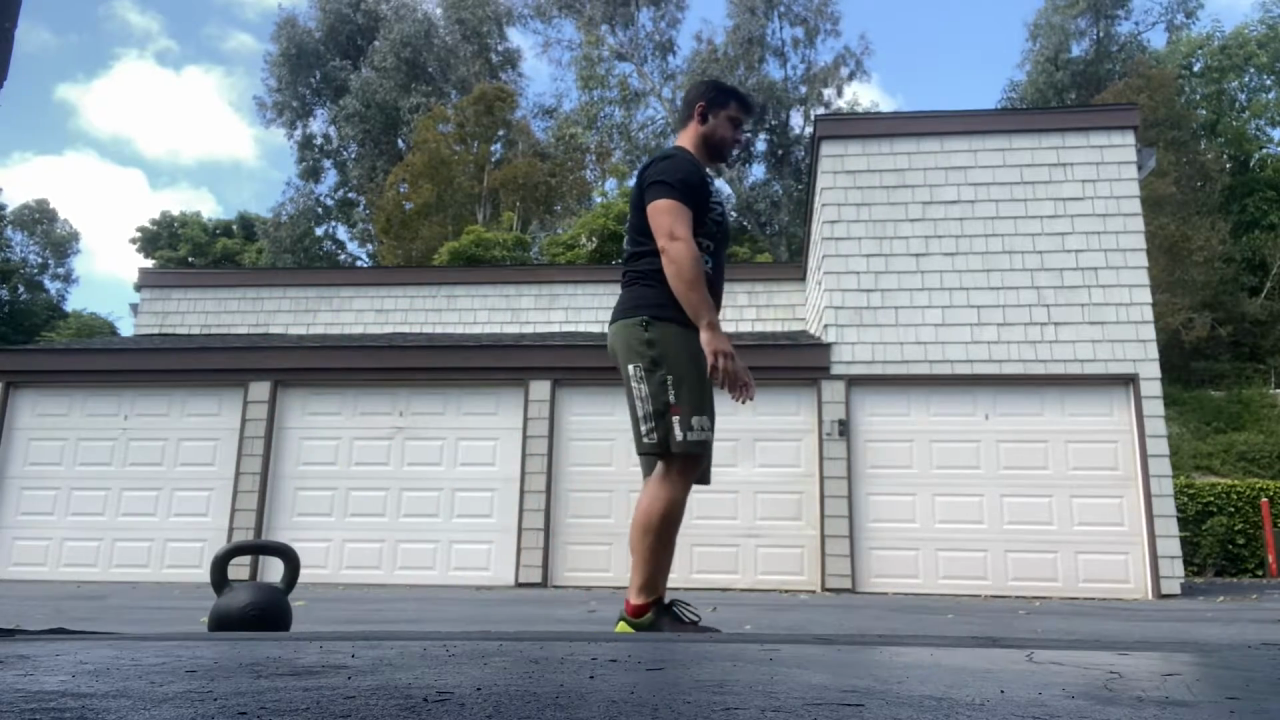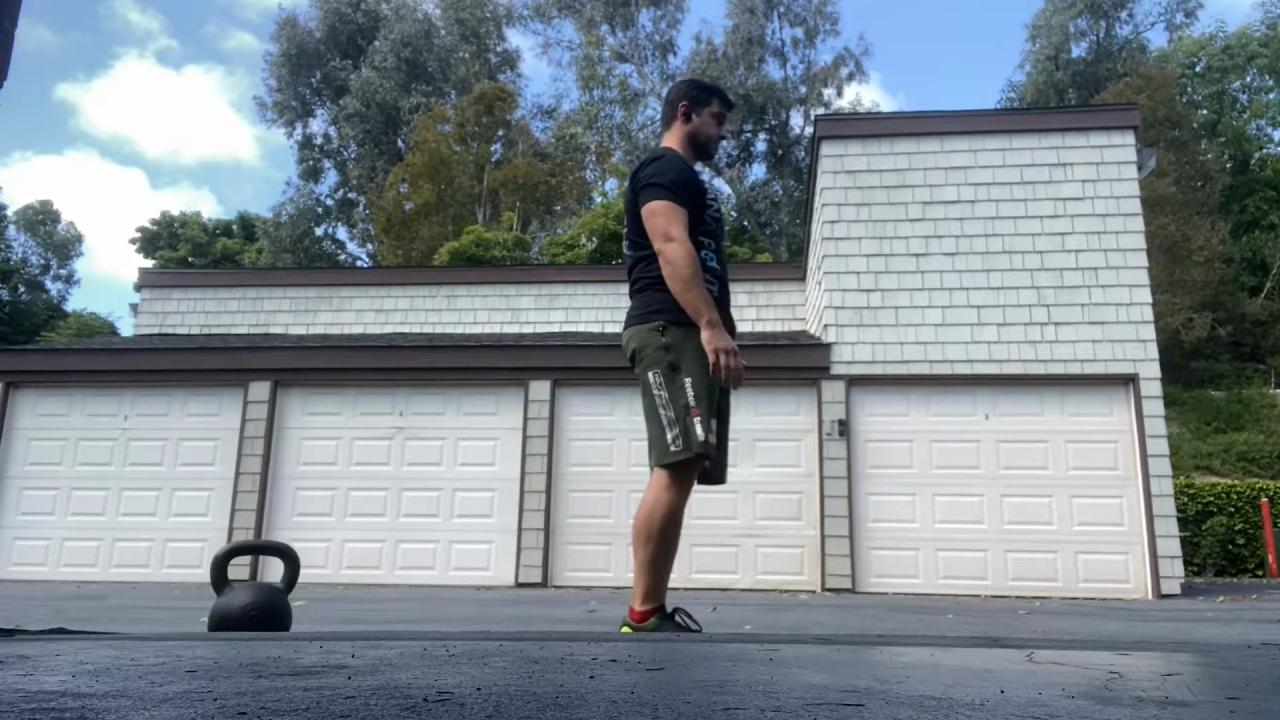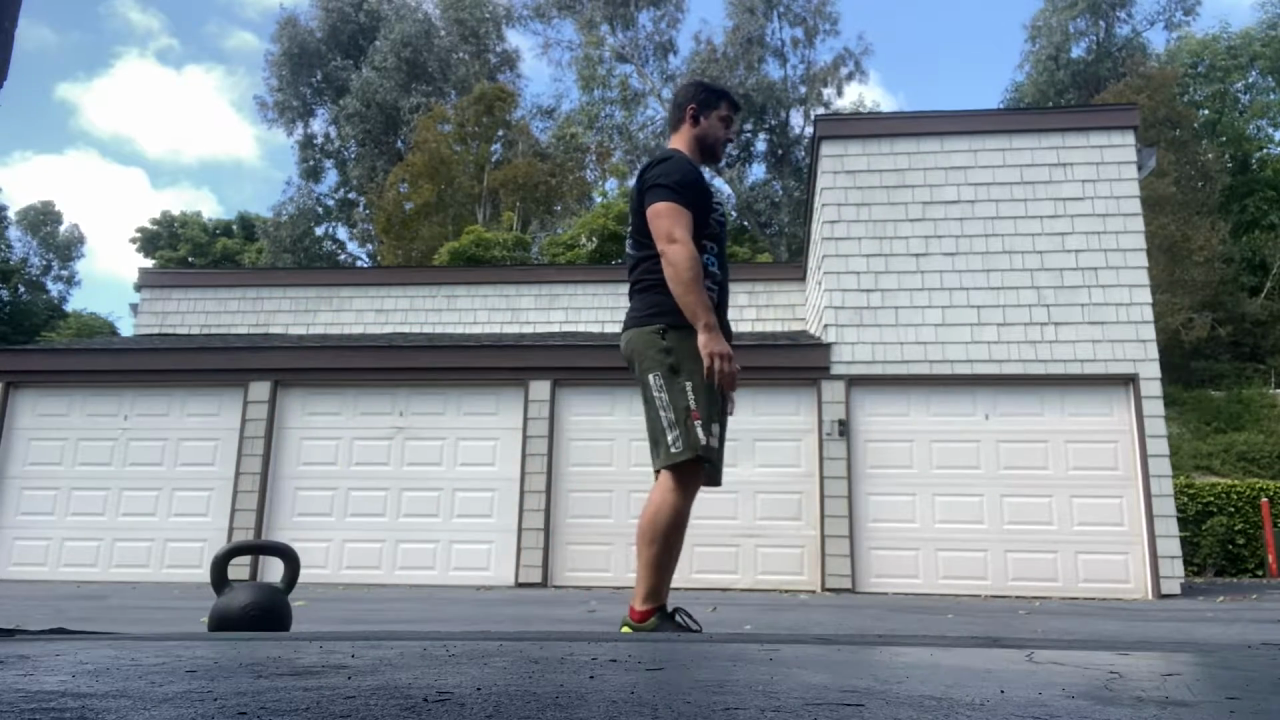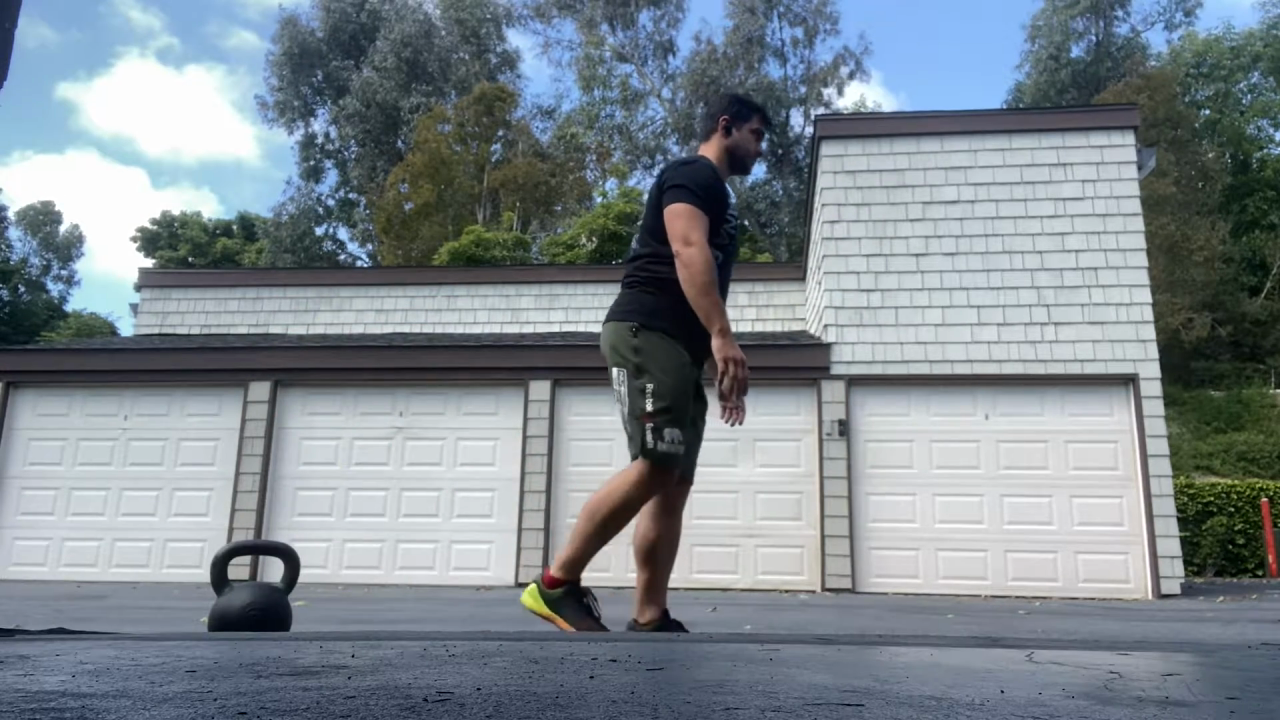
dt=0.4s
person 1, frame 1
left shoulder: (700, 183)
right shoulder: (671, 168)
right elbow: (675, 247)
left wrist: (722, 352)
right wrist: (711, 331)
left hip: (679, 336)
right hip: (655, 326)
left knee: (674, 471)
right knee: (677, 464)
left ankle: (653, 608)
right ankle: (640, 608)
person 1, frame 2
left shoulder: (686, 181)
right shoulder: (663, 169)
right elbow: (672, 248)
left wrist: (714, 333)
right wrist: (712, 326)
left hip: (690, 339)
right hip: (670, 332)
left knee: (678, 473)
right knee: (676, 468)
left ankle: (654, 610)
right ankle: (643, 615)
person 1, frame 3
left shoulder: (692, 182)
right shoulder: (670, 170)
right elbow: (675, 250)
left wrist: (710, 339)
right wrist: (708, 330)
left hip: (688, 342)
right hip: (670, 334)
left knee: (682, 475)
right knee: (682, 468)
left ankle: (655, 612)
right ankle: (643, 615)
person 1, frame 4
left shoulder: (712, 193)
right shoulder: (693, 175)
left elbow: (704, 271)
right elbow: (689, 253)
left wrist: (726, 369)
right wrist: (721, 337)
left hip: (672, 342)
right hip: (647, 332)
left knee: (673, 479)
right knee: (655, 468)
left ankle: (651, 617)
right ankle: (557, 583)
